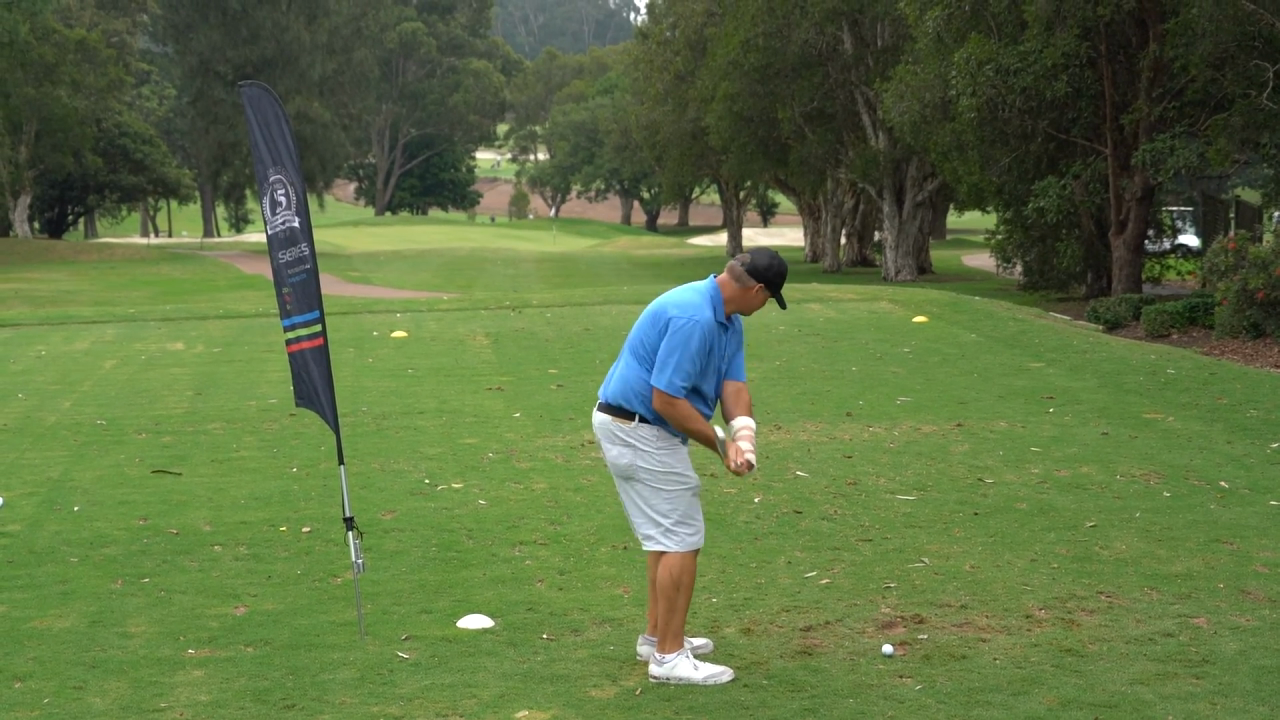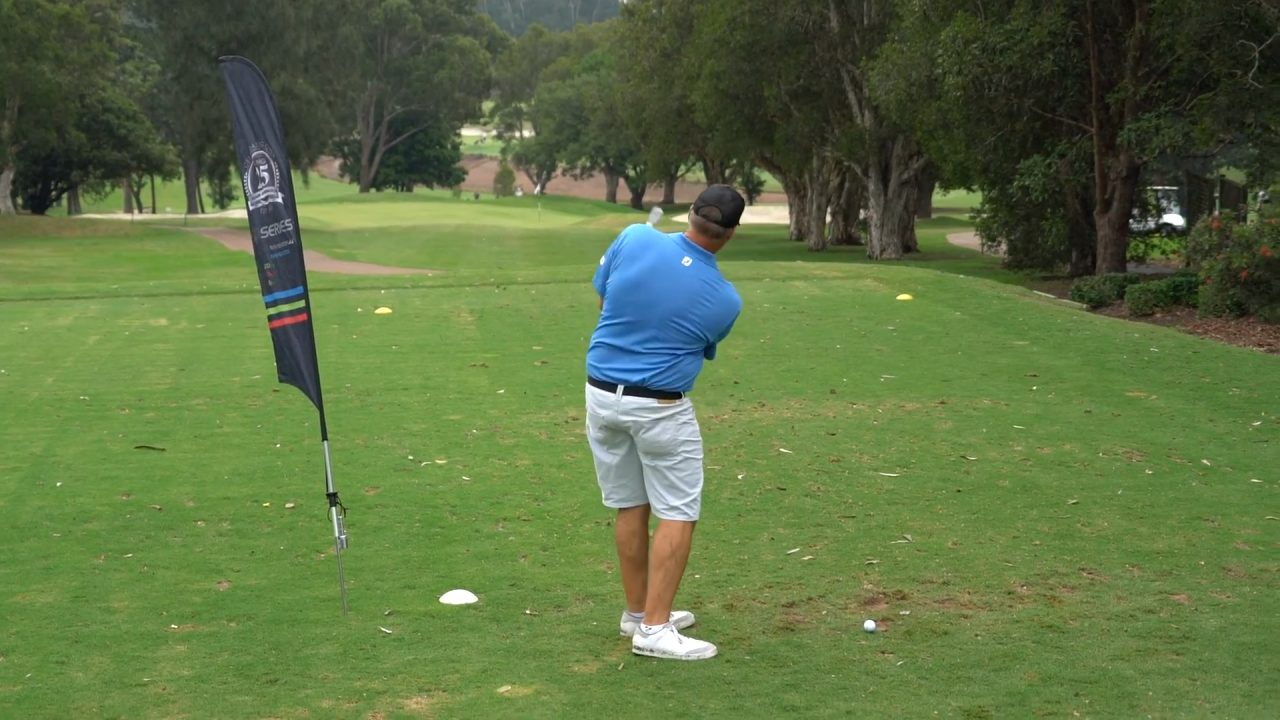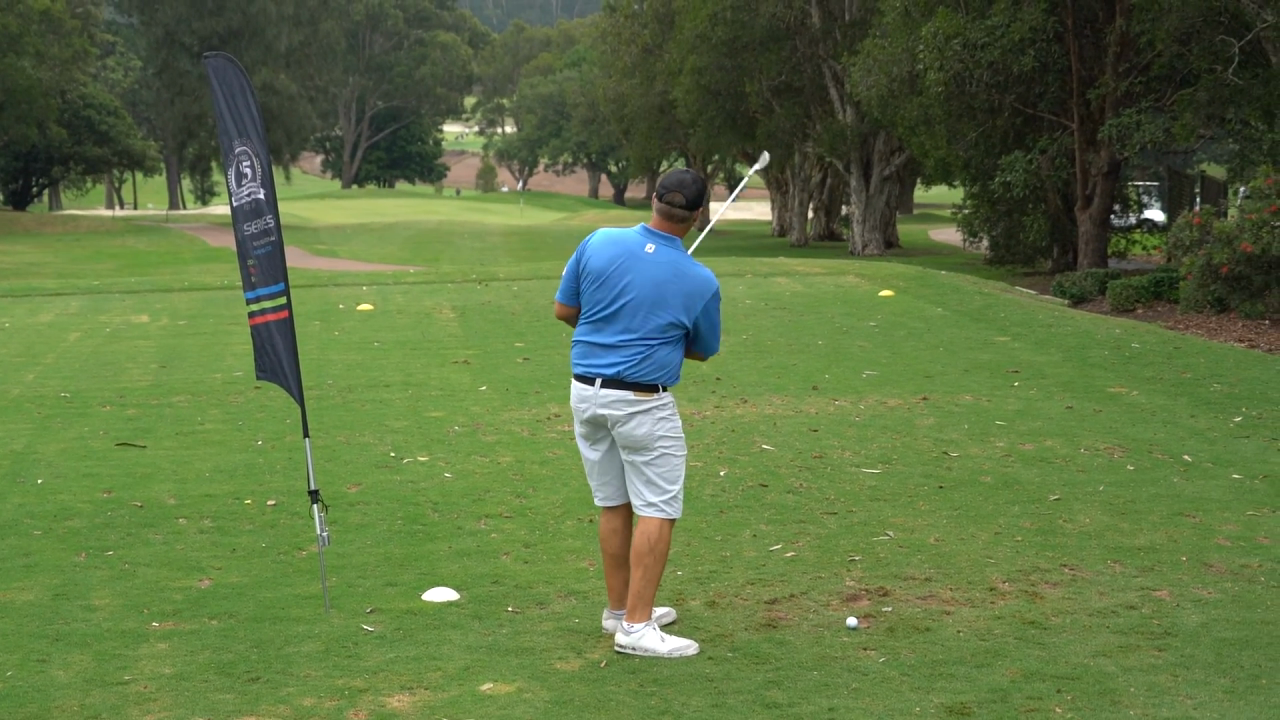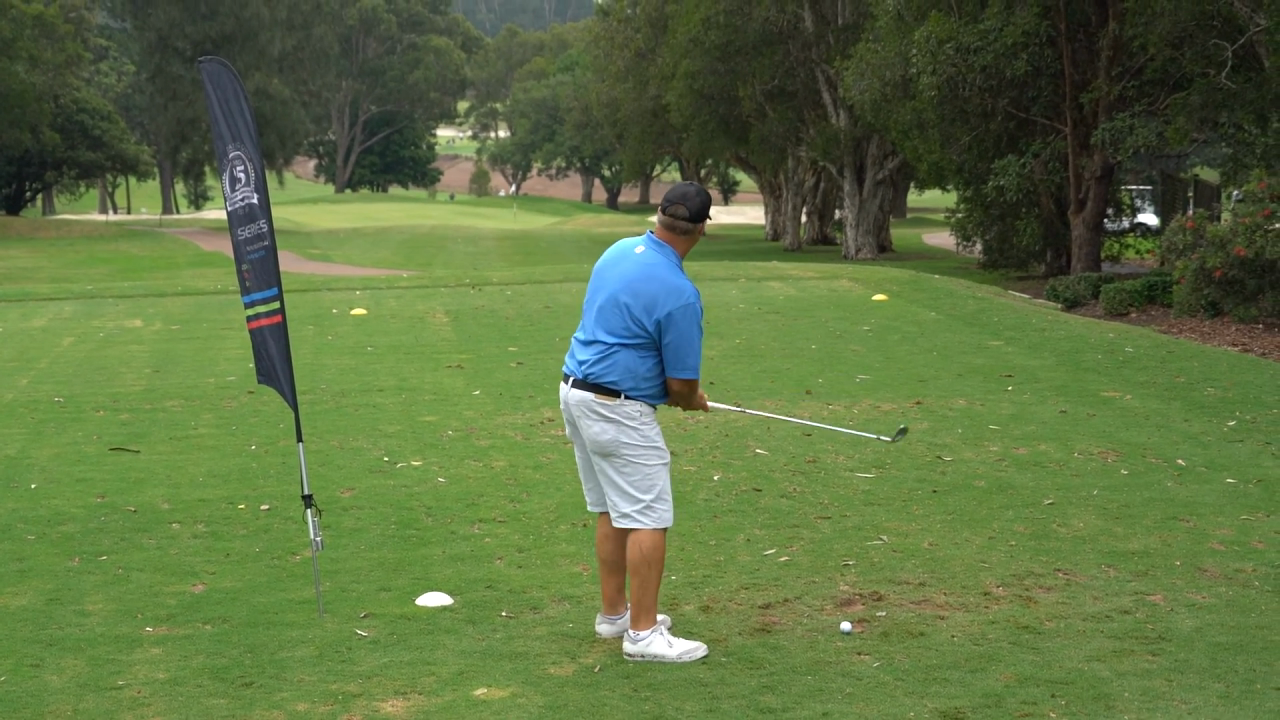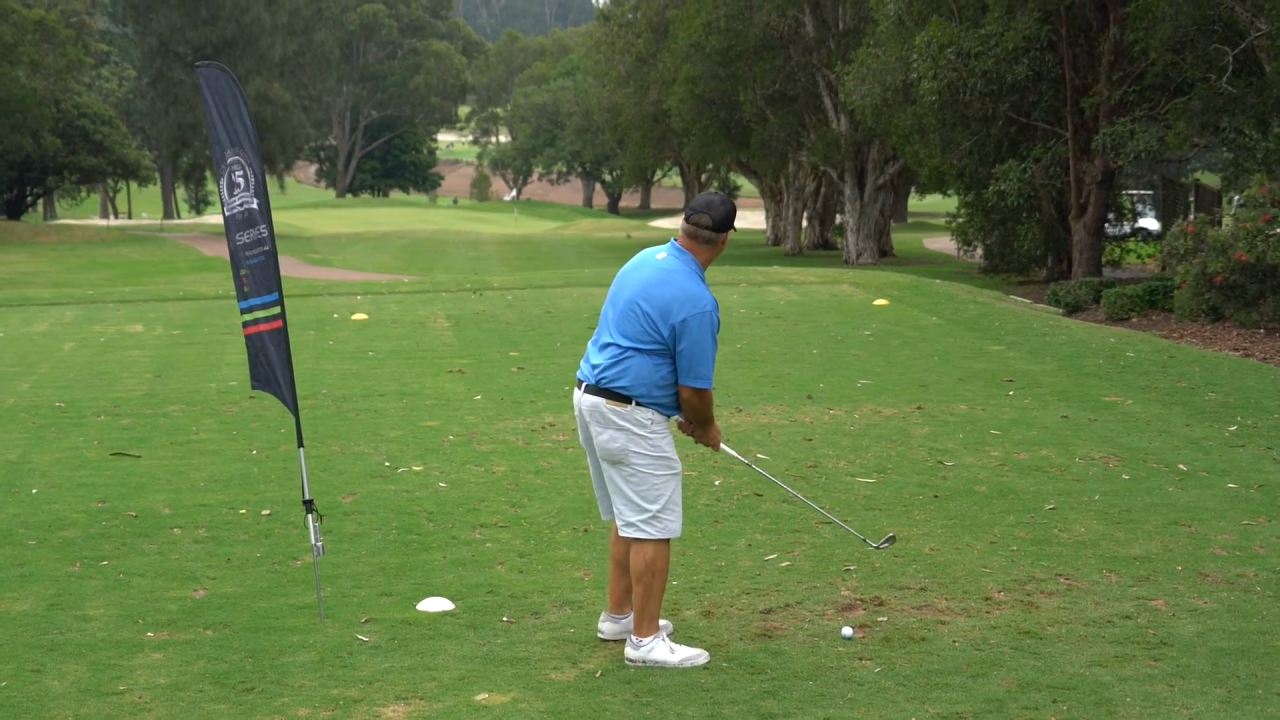
dt=0.4s
person 1, frame 1
left shoulder: (728, 322)
right shoulder: (693, 318)
left elbow: (734, 385)
right elbow: (664, 400)
left wrist: (743, 441)
right wrist: (721, 445)
left hip: (623, 424)
right hip: (640, 432)
left knee: (664, 534)
right knee: (680, 542)
left ankle: (658, 636)
right ankle: (669, 656)
person 1, frame 2
left shoulder: (634, 241)
right shoulder: (724, 300)
left elbow: (604, 292)
left hip: (601, 394)
right hip: (660, 408)
left knee: (630, 507)
right knee: (676, 514)
left ankle: (637, 612)
right ankle: (654, 628)
person 1, frame 3
left shoulder: (598, 242)
right shoulder: (700, 282)
left elbow: (564, 312)
right elbow: (701, 352)
left hip: (588, 392)
right hip: (642, 403)
left knee: (615, 505)
right knee: (658, 511)
left ankle: (621, 608)
right ankle: (636, 626)
person 1, frame 4
left shoulder: (619, 251)
right shoulder: (678, 293)
right elbow: (681, 383)
left wrist: (681, 393)
right wrist: (693, 401)
left hip: (577, 392)
right hip: (618, 409)
left knee: (613, 512)
right knee: (648, 519)
left ankle: (614, 613)
right ankle: (643, 633)
person 1, frame 5
left shoulder: (644, 259)
right shoulder: (697, 301)
right elbow: (693, 391)
left wrist: (687, 416)
right wrist: (707, 428)
left hip: (592, 399)
right hip: (629, 415)
left knee: (625, 517)
right knee: (654, 526)
left ankle: (618, 614)
right ankle: (645, 639)
